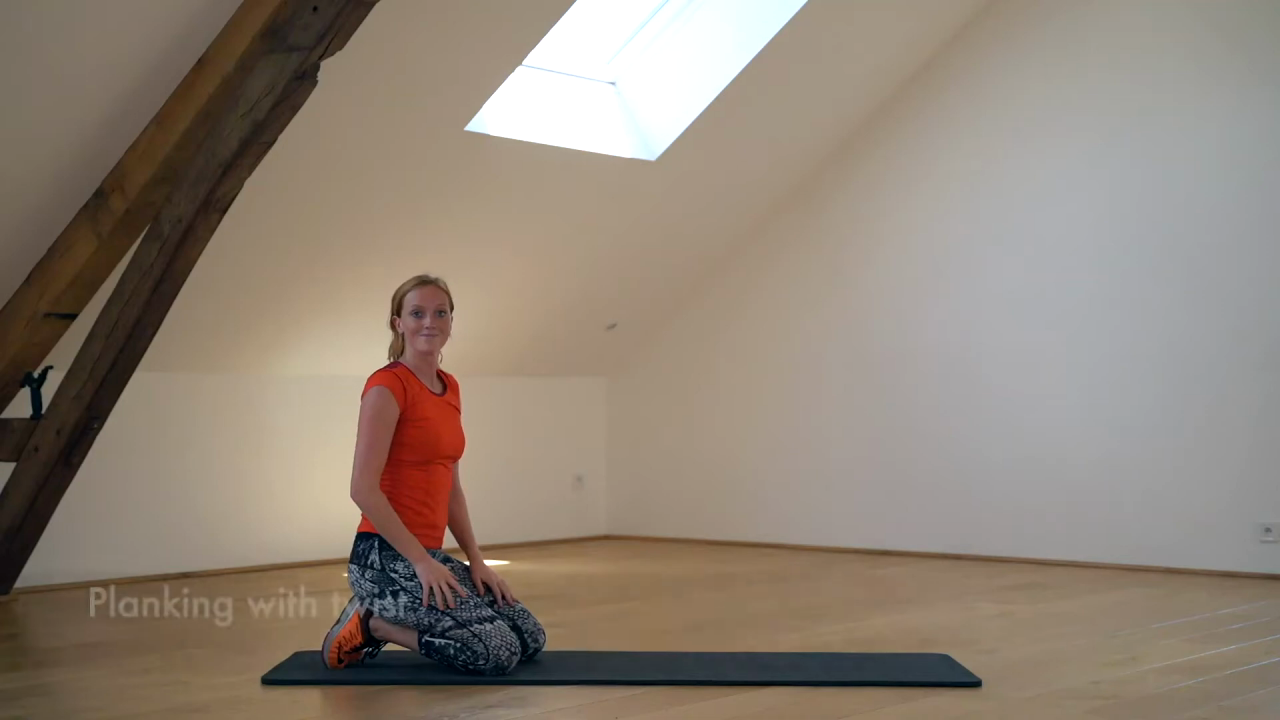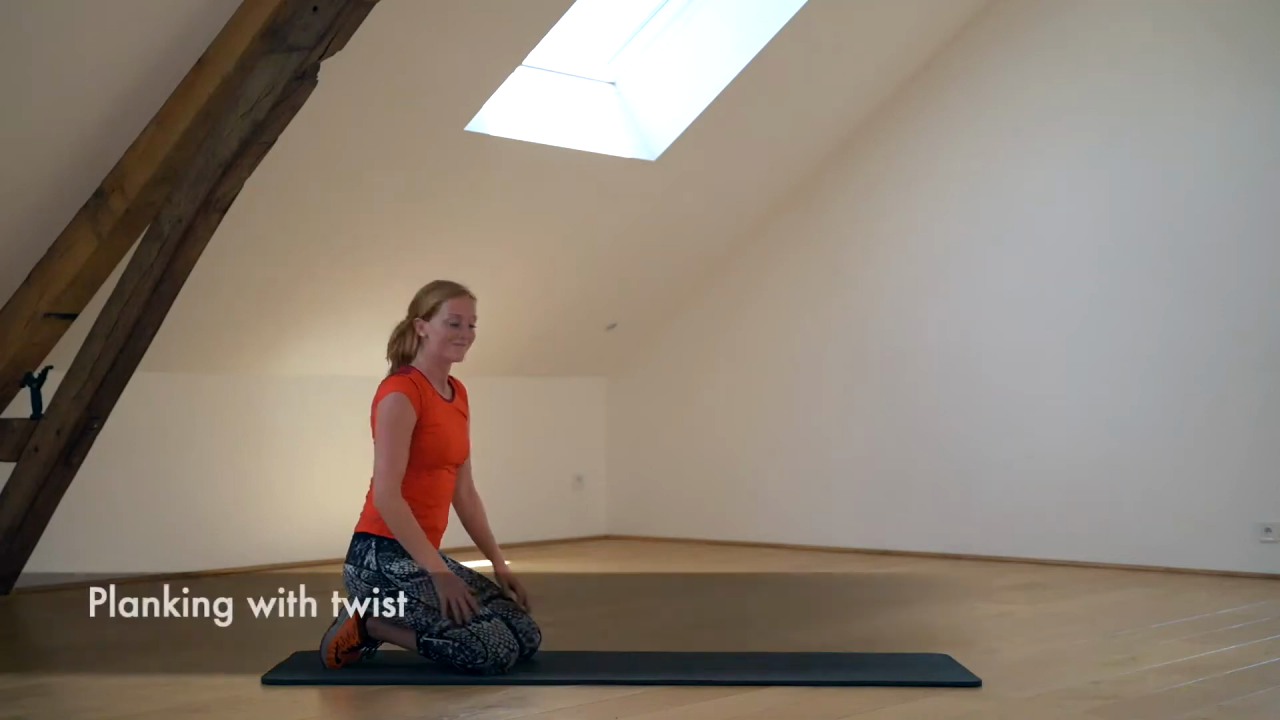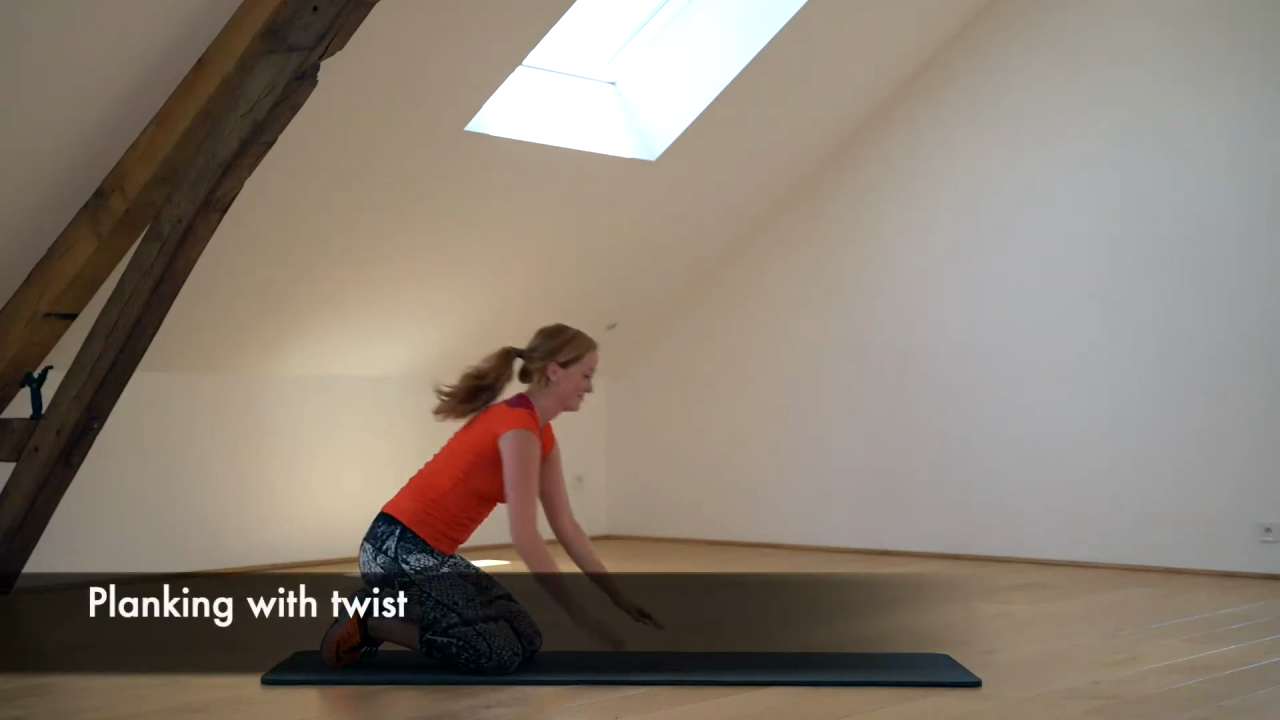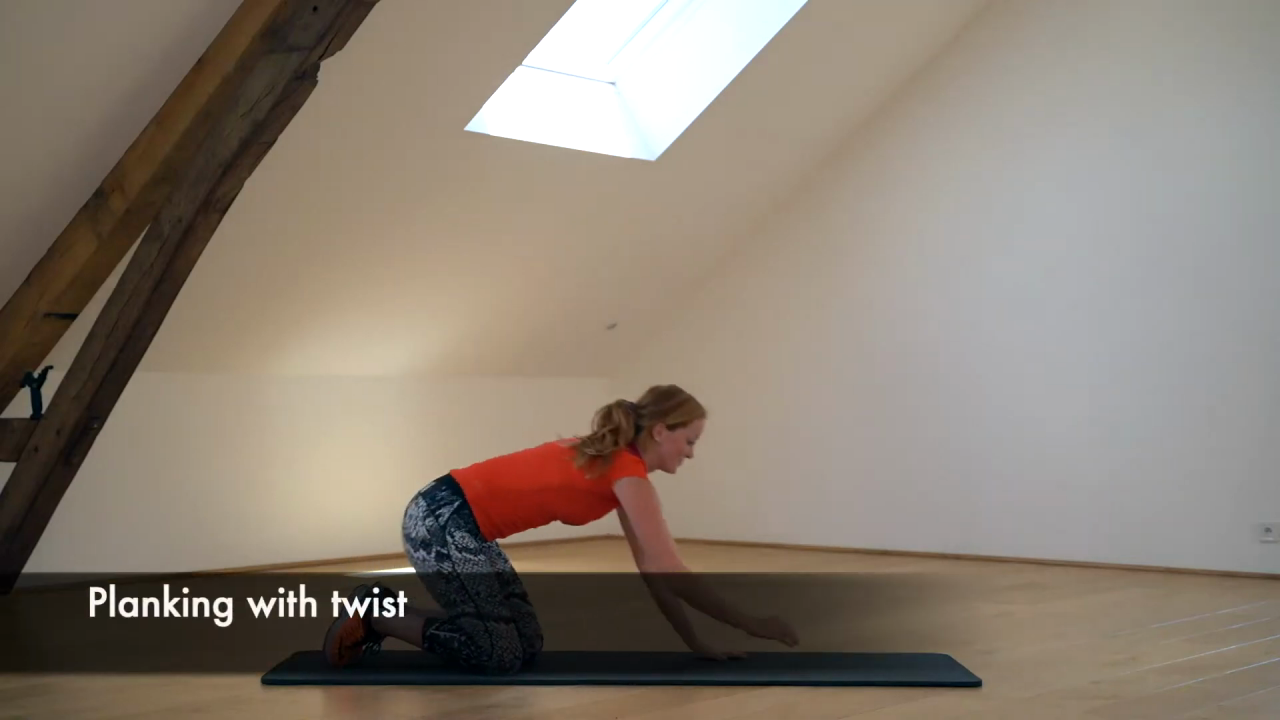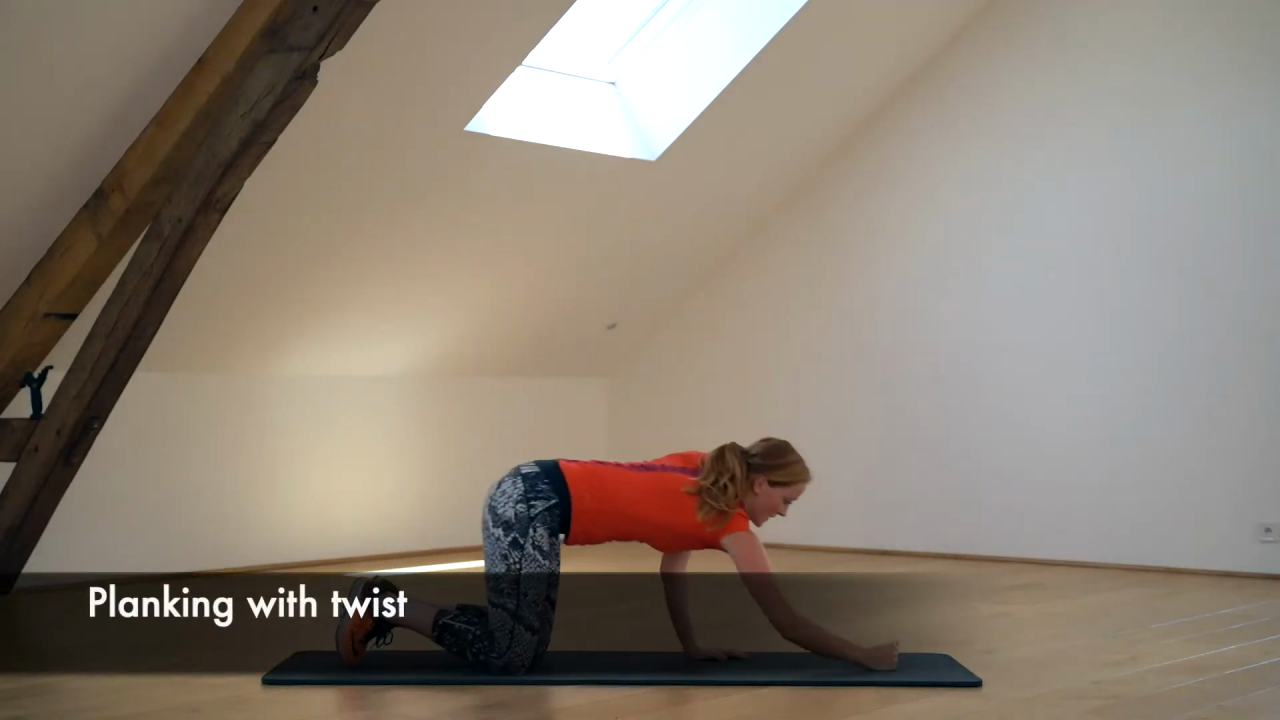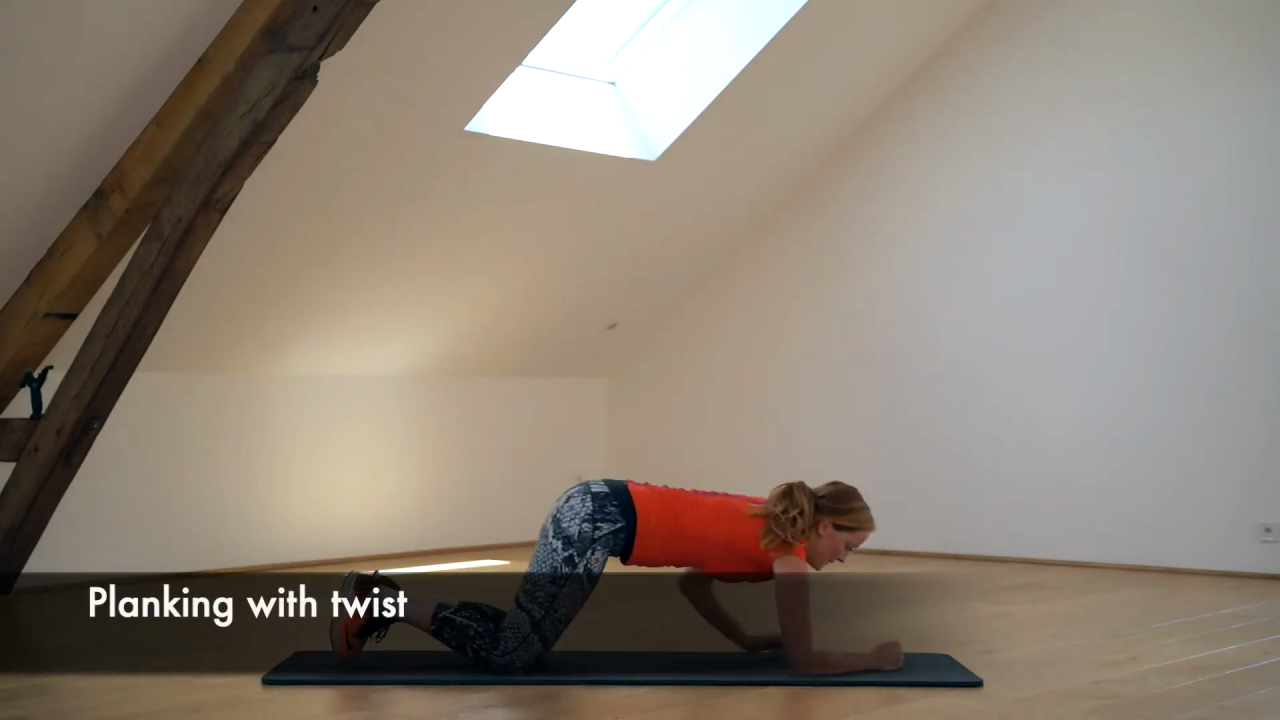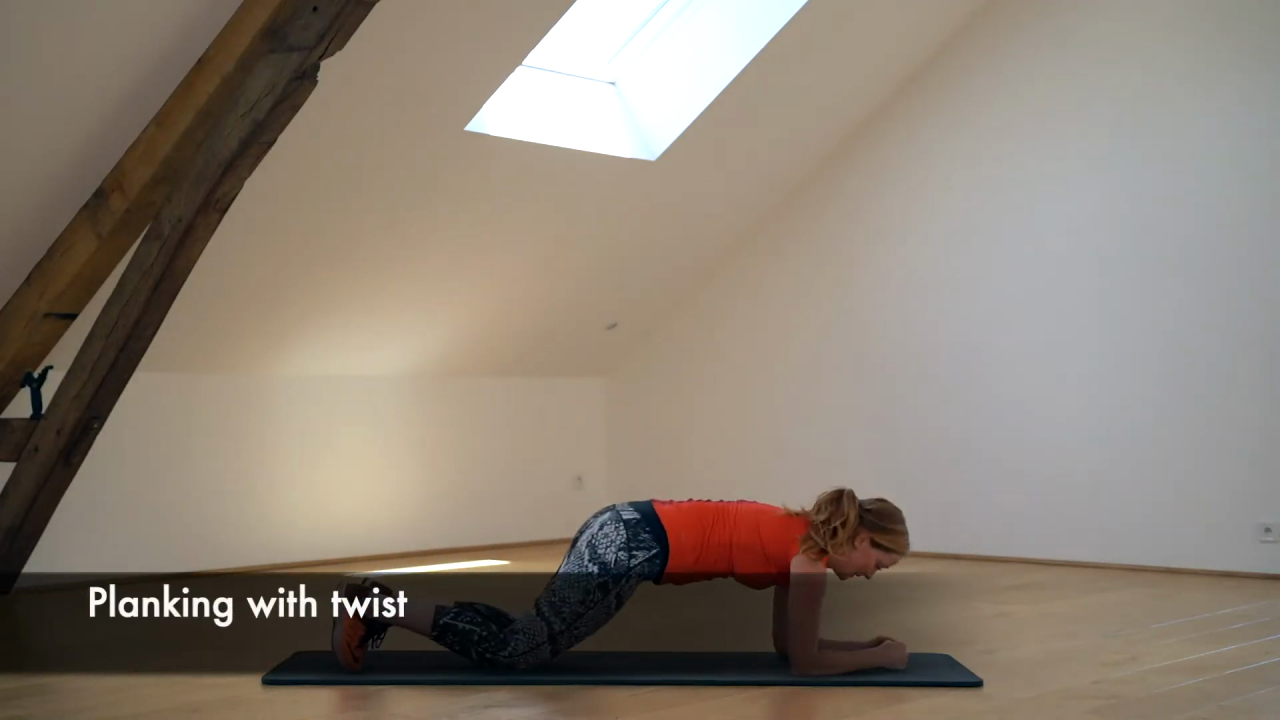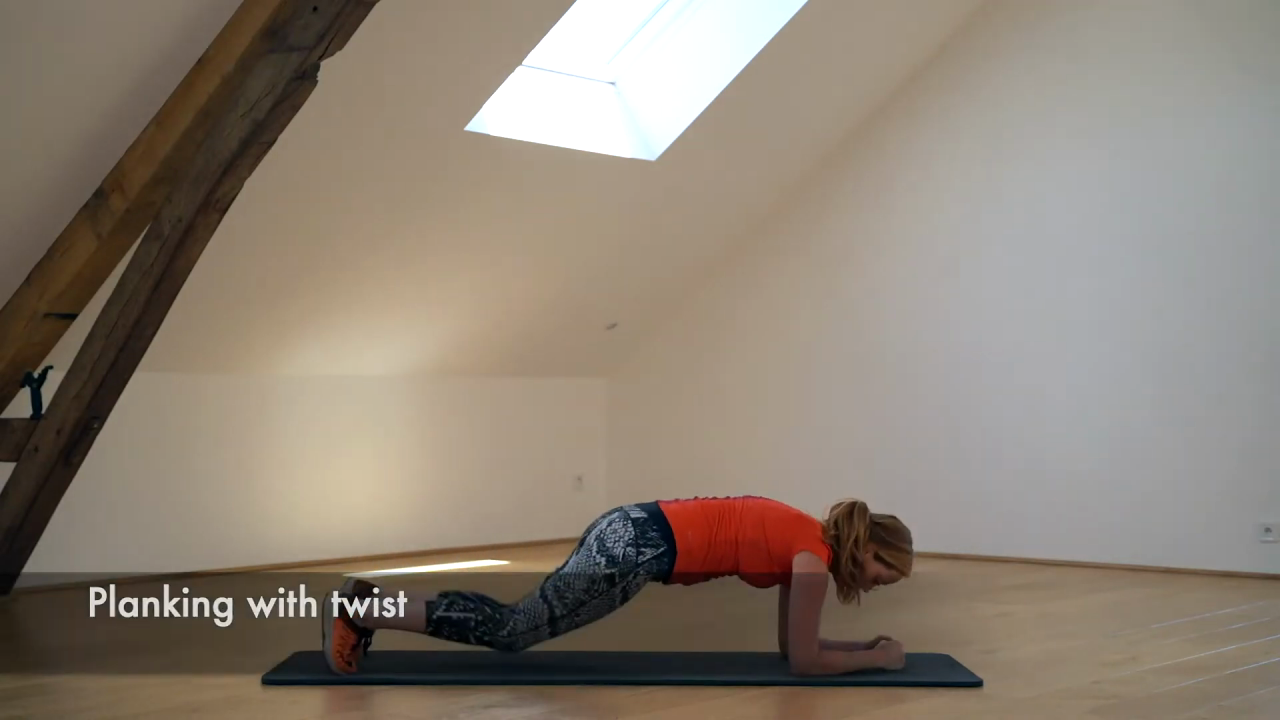
dt=0.3s
person 1, frame 1
left shoulder: (450, 388)
right shoulder: (386, 386)
right elbow: (363, 489)
left wrist: (476, 561)
right wrist: (421, 562)
left hip: (427, 556)
right hip: (388, 558)
left knee: (530, 638)
right knee: (496, 652)
left ankle: (386, 614)
right ankle: (373, 625)
person 1, frame 2
left shoulder: (456, 395)
right shoulder: (401, 393)
left elbow: (463, 491)
right elbow: (386, 494)
left wrist: (499, 565)
right wrist: (440, 572)
left hip: (421, 557)
right hip: (384, 559)
left knee: (526, 637)
right knee: (494, 651)
left ankle: (386, 622)
right ankle: (369, 626)
person 1, frame 3
left shoulder: (541, 434)
right shoulder: (520, 427)
left elbow: (566, 525)
right elbow: (524, 534)
left wrist: (617, 596)
right wrist: (577, 611)
left hip: (431, 553)
right hip: (396, 549)
left knee: (526, 639)
right knee: (501, 653)
right ankle: (370, 621)
person 1, frame 4
left shoulder: (618, 459)
right shoulder: (626, 471)
left elbow: (651, 567)
right elbow: (674, 577)
left wrist: (693, 639)
right wrist: (754, 625)
left hip: (458, 521)
right hip: (441, 521)
left knee: (525, 644)
right knee: (498, 654)
left ankle: (381, 610)
right ankle: (376, 619)
person 1, frame 5
left shoulder: (700, 476)
right shoulder: (731, 521)
left elbow: (671, 569)
right elbow: (787, 623)
left wrist: (691, 645)
right wrist: (864, 655)
left hip: (523, 491)
right hip: (530, 508)
left knee: (524, 640)
right knee: (511, 654)
left ankle: (389, 602)
right ankle: (388, 607)
person 1, frame 6
left shoulder: (767, 525)
right shoulder: (789, 552)
left elbow: (691, 582)
right elbow: (803, 660)
left wrist: (744, 639)
right wrist: (875, 658)
left hip: (593, 504)
right hip: (597, 524)
left knee: (525, 634)
right knee: (510, 650)
left ankle: (384, 602)
right ankle: (382, 601)
person 1, frame 7
left shoulder: (796, 536)
right shoulder: (811, 553)
left elbow: (787, 641)
right elbow: (805, 661)
left wrist: (868, 644)
right wrist: (881, 658)
left hip: (624, 527)
right hip: (630, 547)
left knee: (528, 634)
right knee: (517, 649)
left ankle: (383, 605)
right ankle: (382, 604)
person 1, frame 8
left shoulder: (803, 543)
right shoulder: (814, 554)
left elbow: (790, 643)
right elbow: (804, 661)
left wrist: (865, 643)
right wrist: (878, 656)
left hip: (636, 529)
right hip: (640, 547)
left knee: (519, 620)
right knee: (513, 630)
left ankle: (371, 600)
right ankle: (356, 606)
